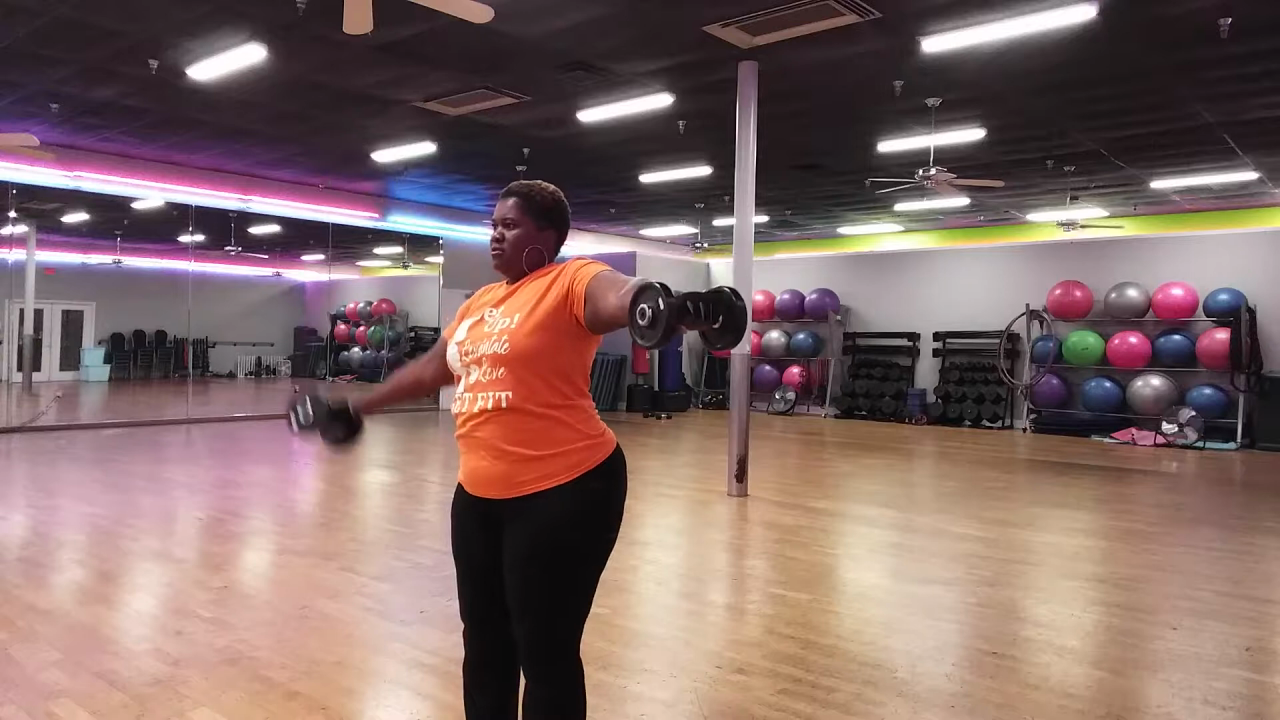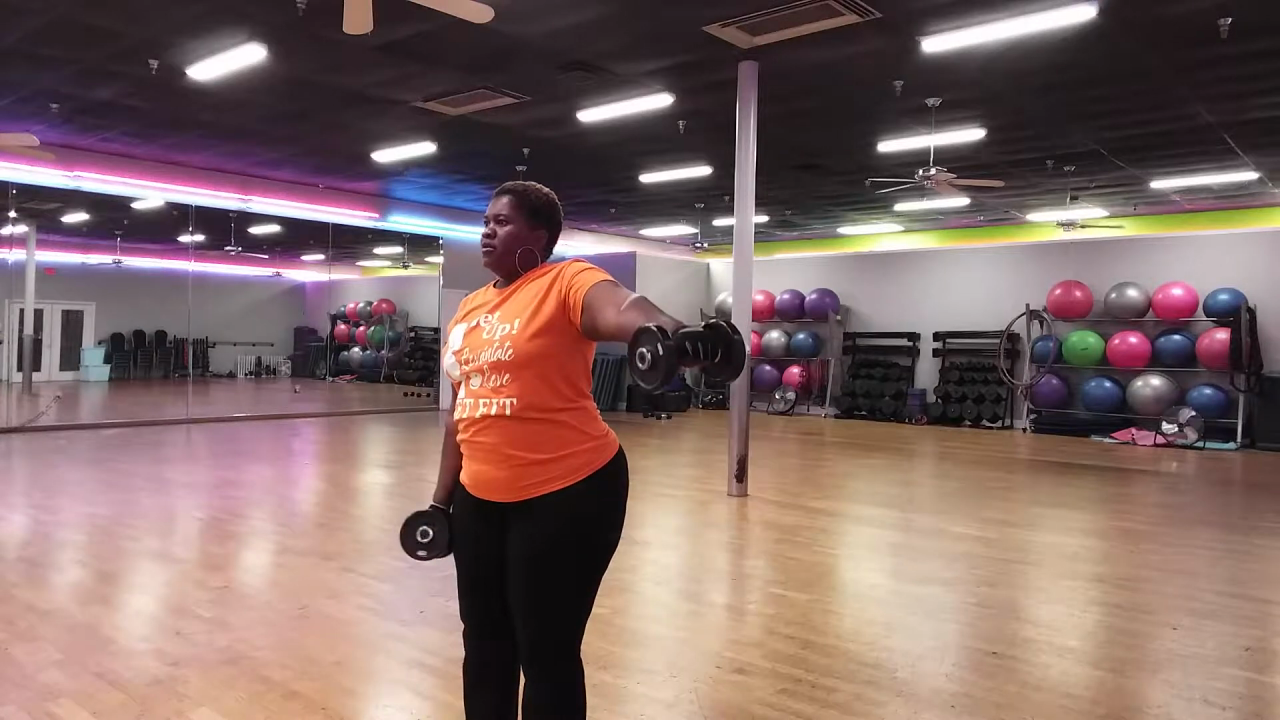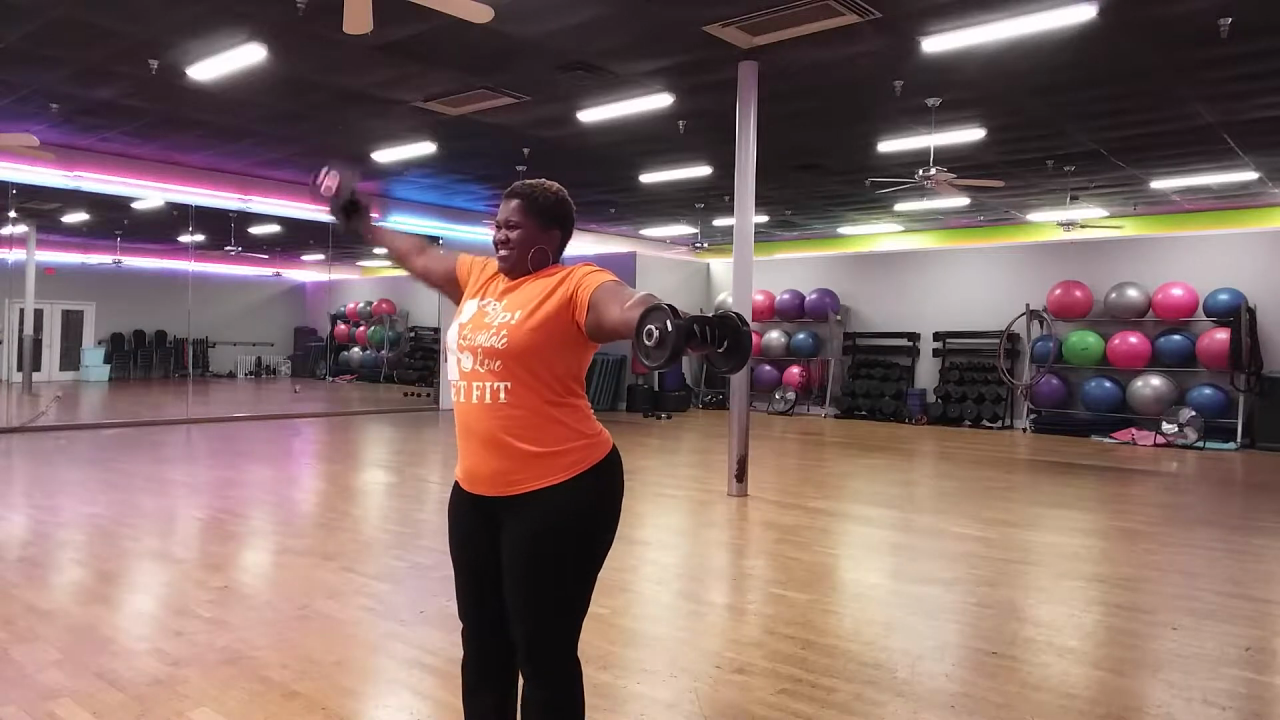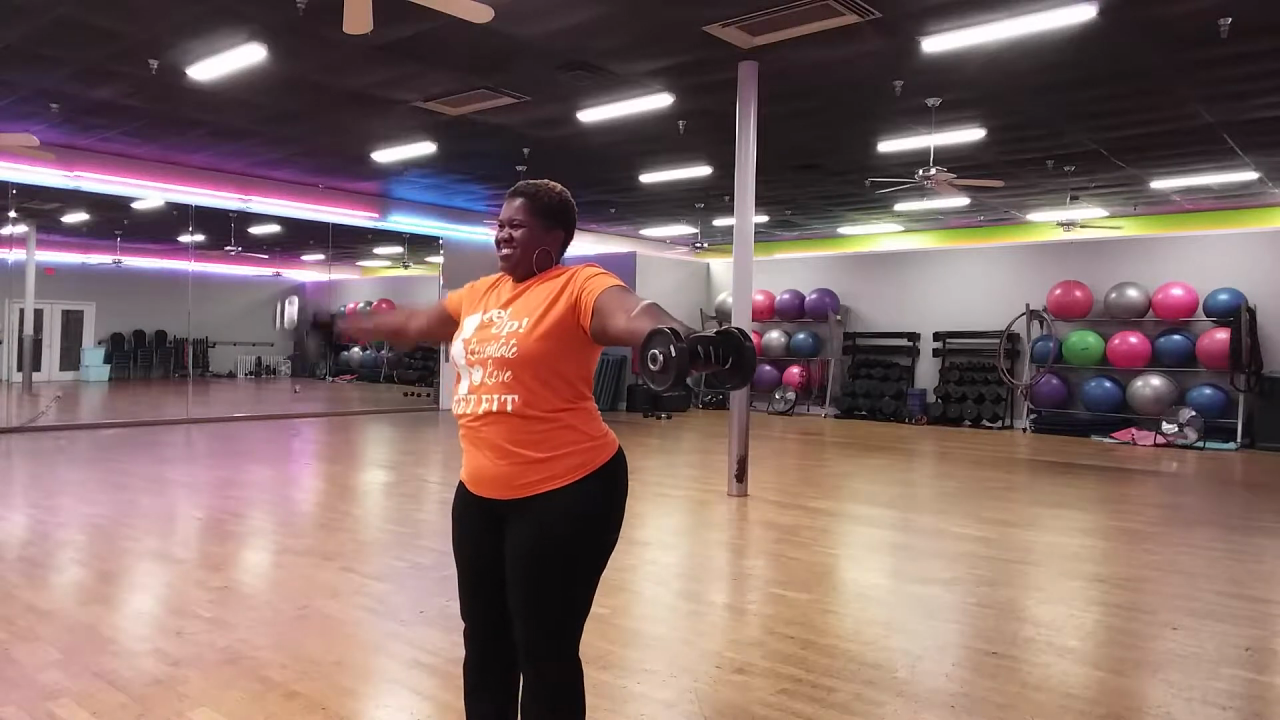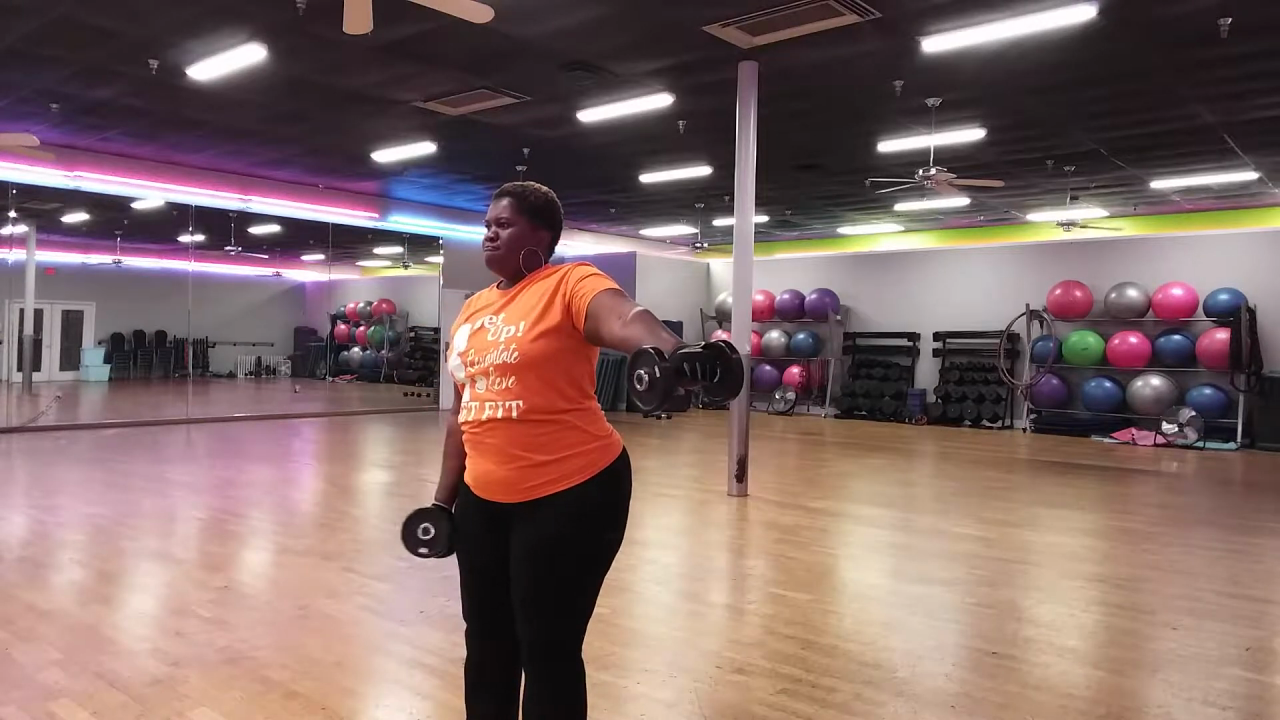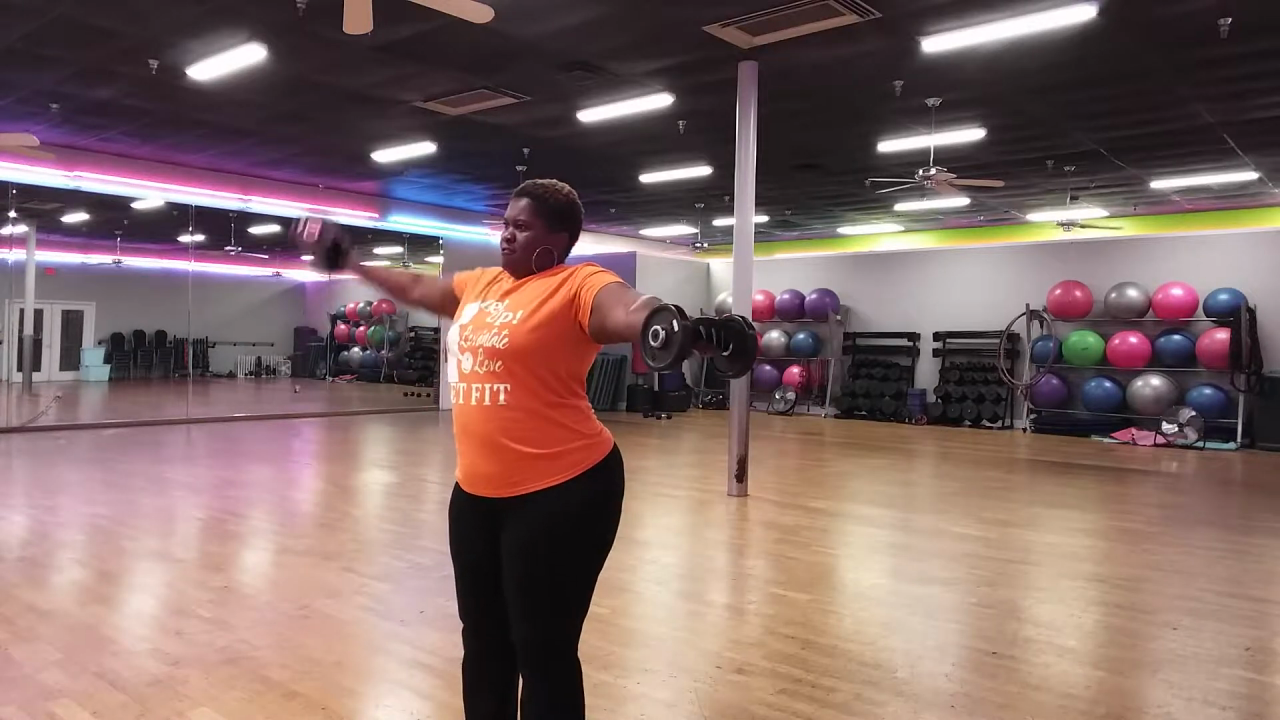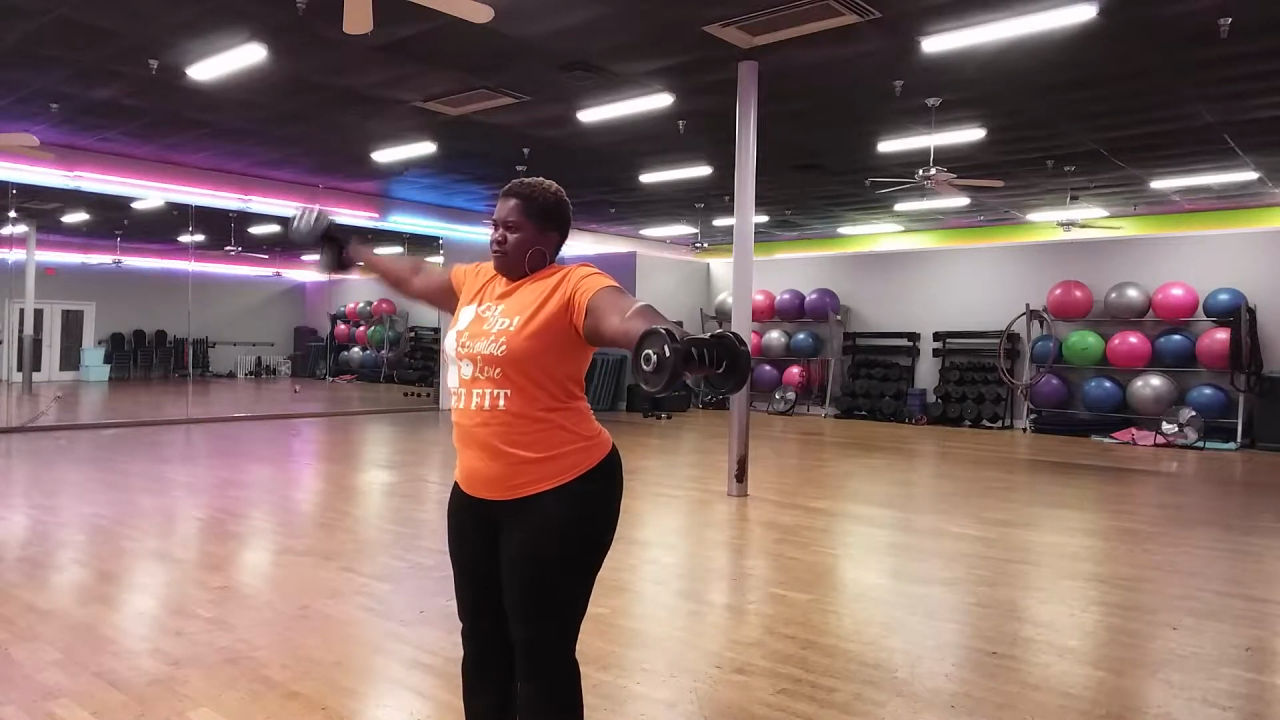
dt=0.7s
person 1, frame 1
left shoulder: (572, 280)
right shoulder: (481, 302)
left elbow: (626, 296)
right elbow: (431, 368)
left wrist: (683, 309)
right wrist: (360, 405)
left hip: (567, 491)
right hip: (481, 495)
left knee: (545, 653)
right knee: (484, 645)
person 1, frame 2
left shoulder: (567, 284)
right shoulder: (467, 308)
left elbow: (623, 309)
right wrist: (442, 500)
left hip: (568, 495)
right hip: (484, 499)
left knee: (547, 653)
right knee: (485, 645)
person 1, frame 3
left shoulder: (576, 285)
right shoulder: (481, 278)
left elbow: (630, 308)
right elbow: (420, 254)
right wrist: (361, 219)
left hip: (560, 491)
right hip: (476, 491)
left knee: (544, 651)
right knee: (483, 642)
person 1, frame 4
left shoulder: (579, 286)
right shoulder: (482, 293)
left elbow: (631, 315)
right elbow: (418, 325)
left wrist: (687, 342)
right wrist: (345, 326)
left hip: (566, 493)
right hip: (482, 494)
left knee: (547, 650)
right knee: (487, 642)
person 1, frame 5
left shoulder: (570, 285)
right shoulder: (472, 310)
left elbow: (625, 319)
left wrist: (673, 352)
right wrist: (444, 498)
left hip: (569, 494)
right hip: (485, 499)
left knee: (547, 650)
right knee: (485, 644)
person 1, frame 6
left shoulder: (578, 284)
right shoulder: (483, 284)
left elbow: (630, 310)
right elbow: (418, 289)
right wrist: (351, 264)
left hip: (560, 492)
right hip: (477, 492)
left knee: (541, 649)
right knee: (483, 641)
person 1, frame 7
left shoulder: (573, 286)
right shoulder: (477, 282)
left elbow: (626, 317)
right elbow: (414, 277)
right wrist: (353, 252)
left hip: (559, 493)
right hip: (477, 493)
left knee: (541, 650)
right knee: (482, 641)
